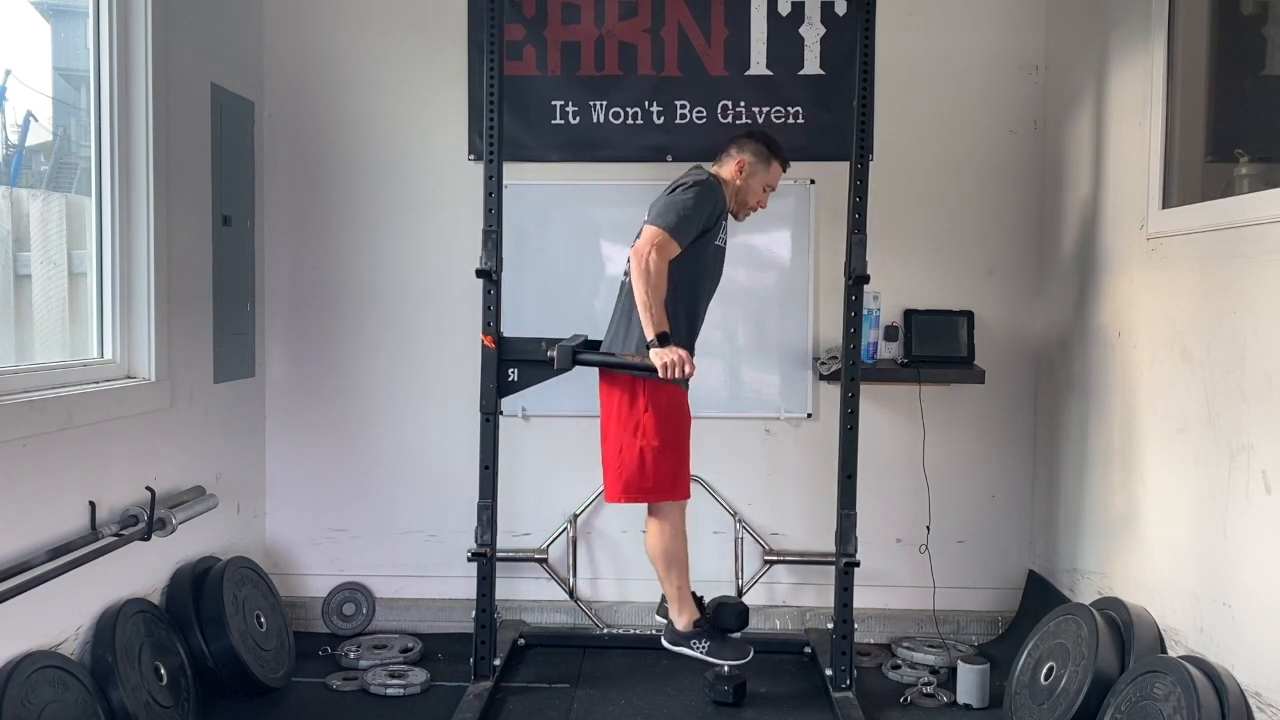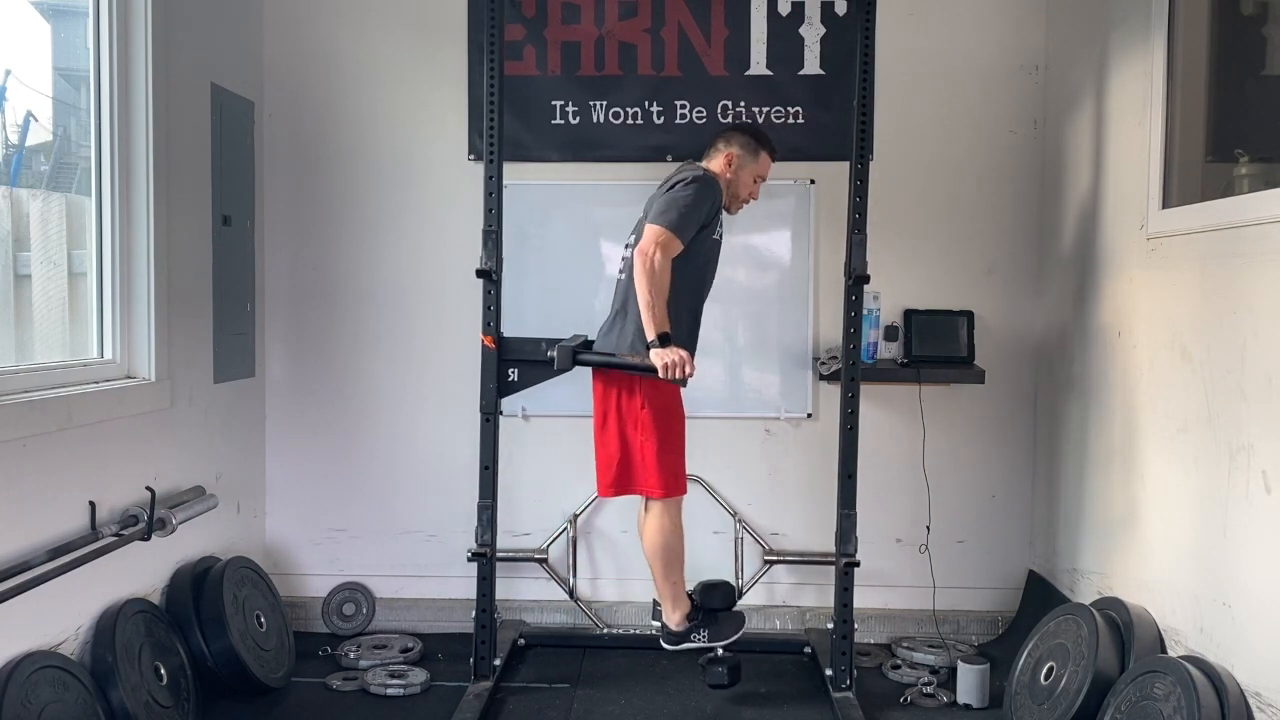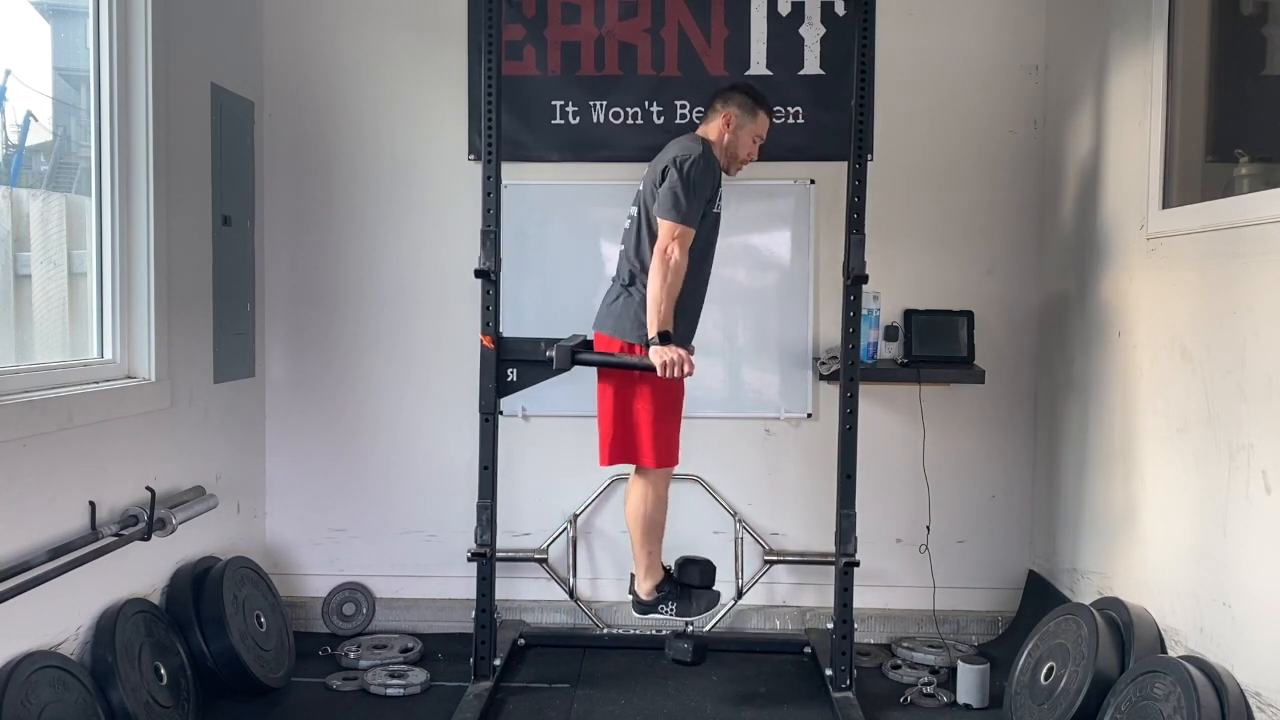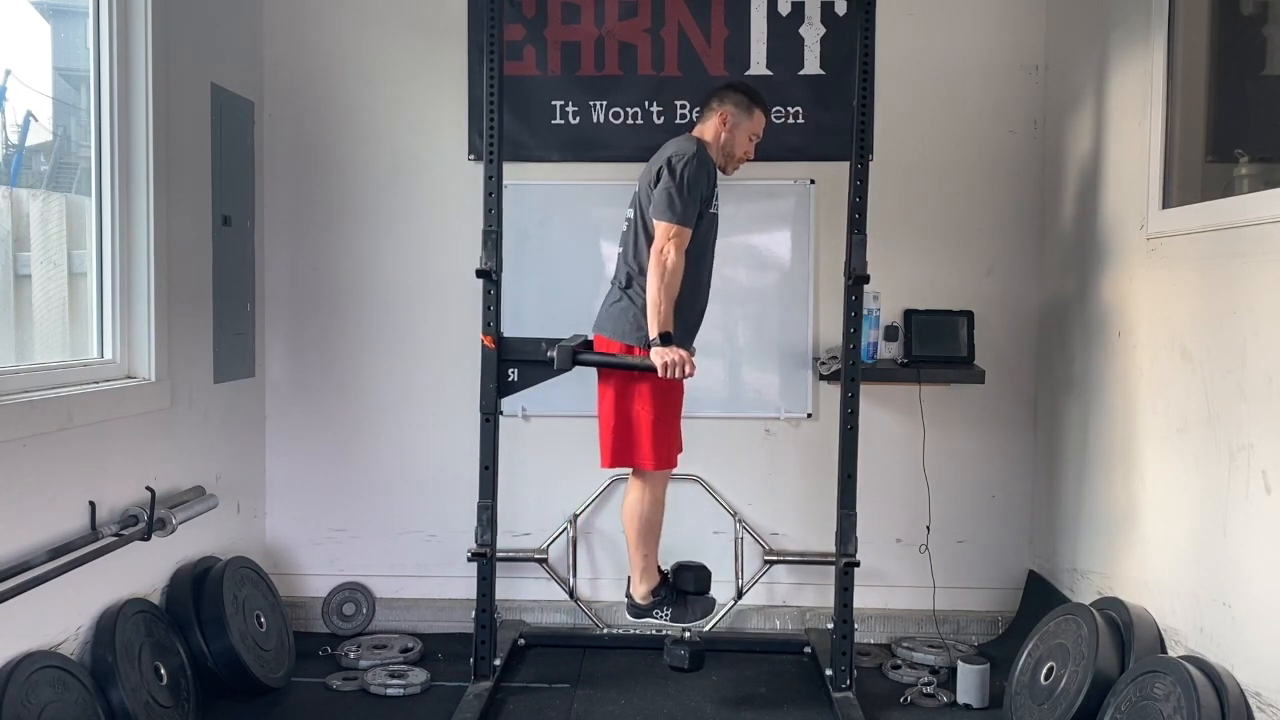
dt=0.5s
person 1, frame 1
left shoulder: (705, 206)
right shoulder: (701, 191)
right elbow: (647, 254)
right wrist: (659, 341)
left hip: (654, 365)
right hip: (644, 368)
left knee: (668, 493)
right knee: (667, 499)
left ankle: (678, 599)
right ankle: (686, 623)
person 1, frame 2
left shoulder: (691, 192)
right shoulder: (699, 185)
right elbow: (650, 254)
right wrist: (661, 340)
left hip: (641, 359)
right hip: (640, 361)
left knee: (660, 491)
right knee: (664, 493)
left ankle: (672, 600)
right ankle: (677, 619)
person 1, frame 3
left shoulder: (686, 159)
right shoulder: (696, 160)
right elbow: (670, 251)
left wrist: (663, 335)
right wrist: (662, 338)
left hip: (635, 330)
right hip: (639, 334)
left knee: (653, 465)
right knee: (653, 465)
left ankle: (650, 574)
right ankle: (649, 588)
person 1, frame 4
left shoulder: (684, 162)
right shoulder: (690, 159)
right elbow: (666, 251)
left wrist: (666, 339)
right wrist: (663, 339)
left hip: (640, 334)
right hip: (640, 336)
left knee: (655, 467)
right knee: (651, 469)
left ankle: (648, 577)
right ankle: (646, 593)
